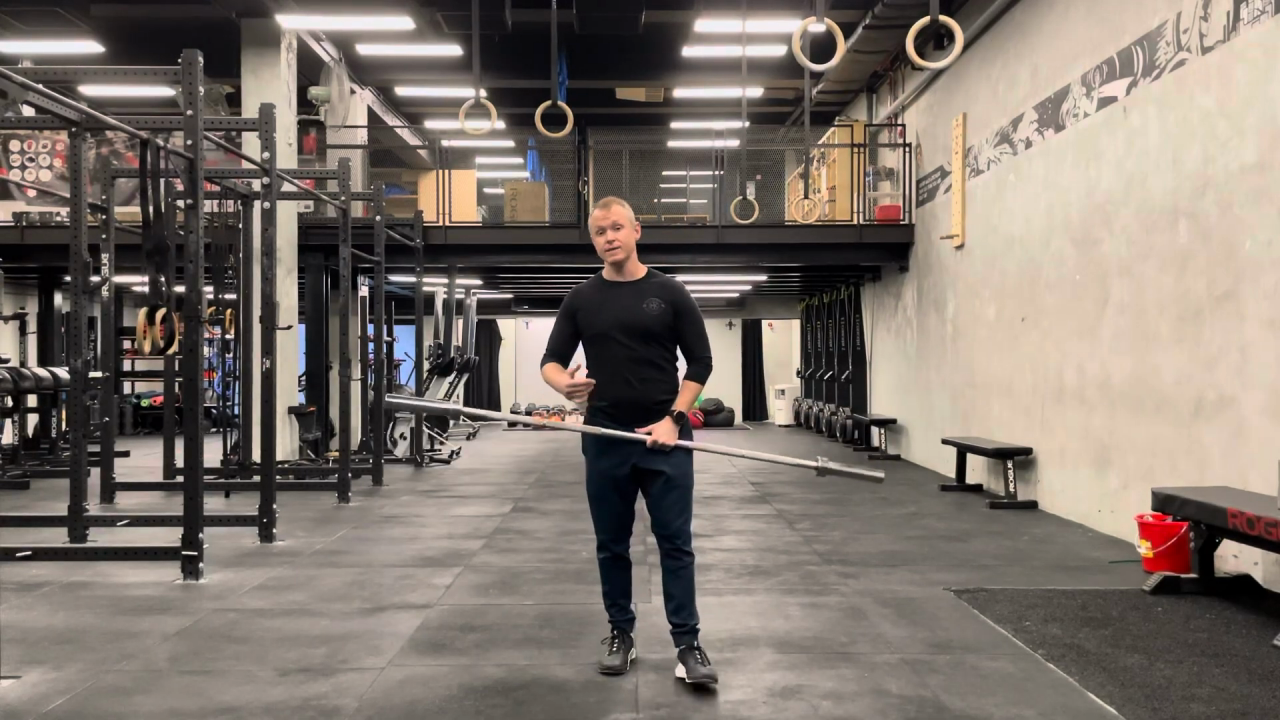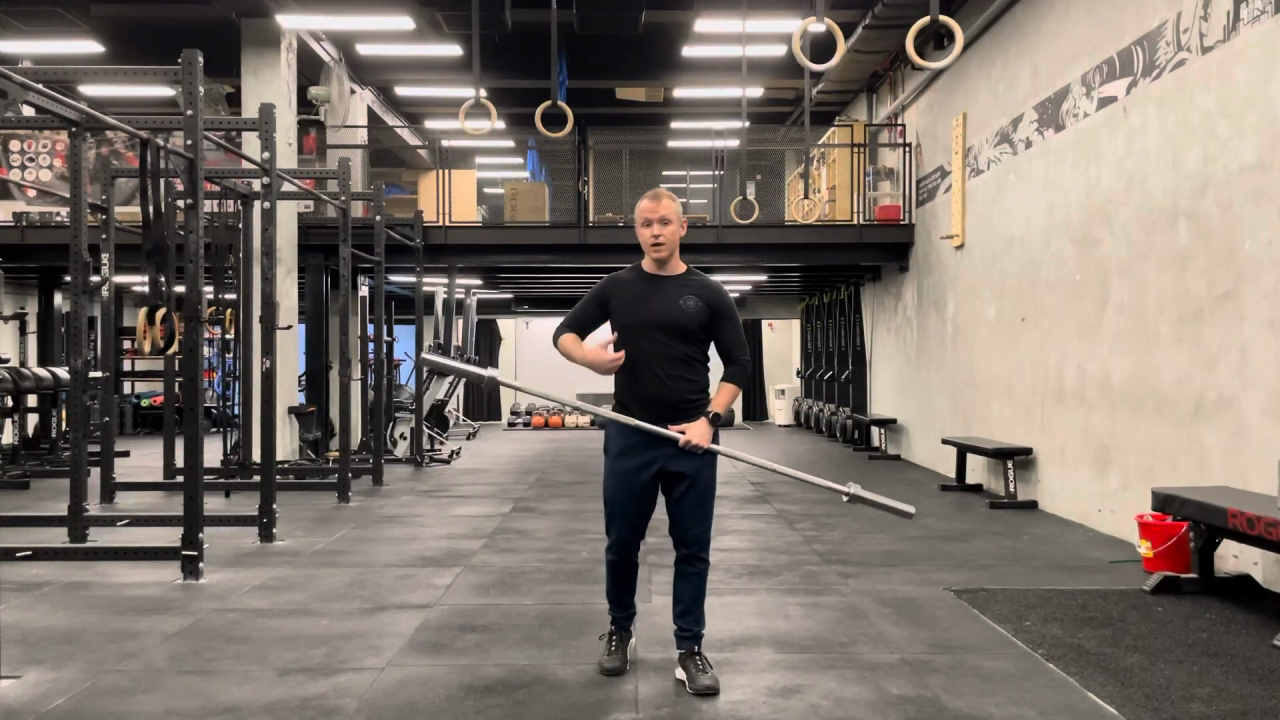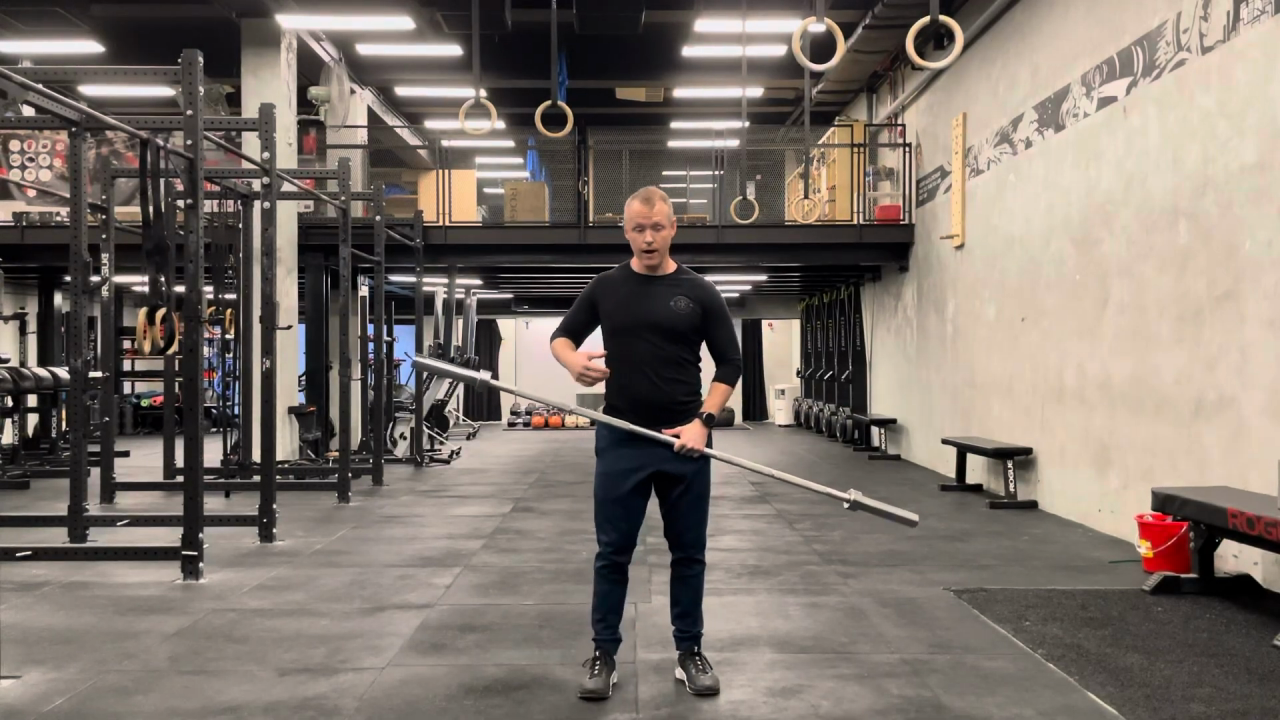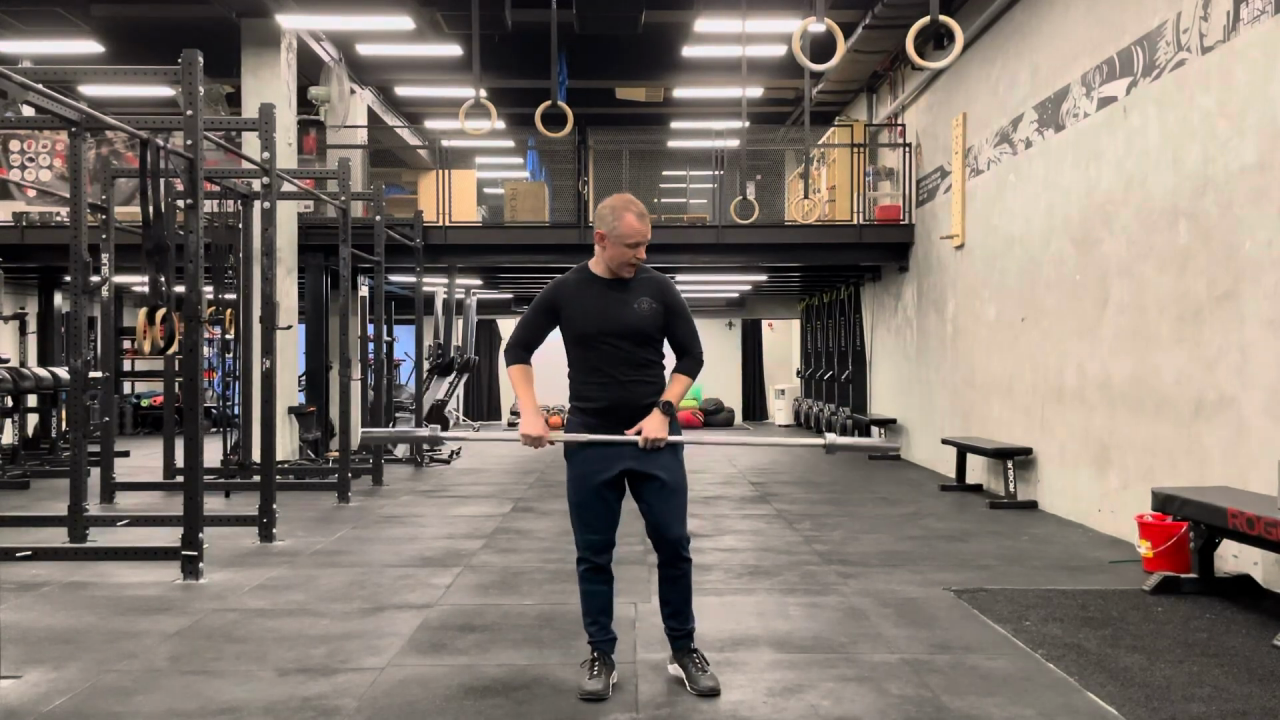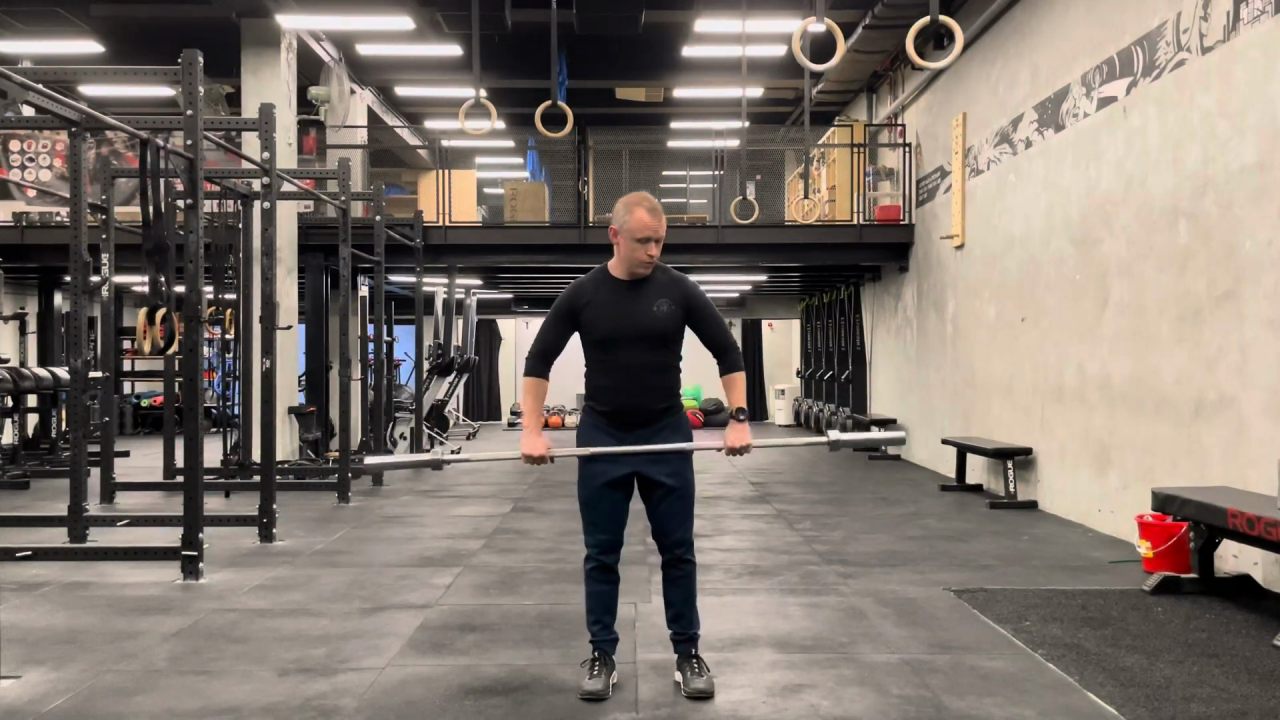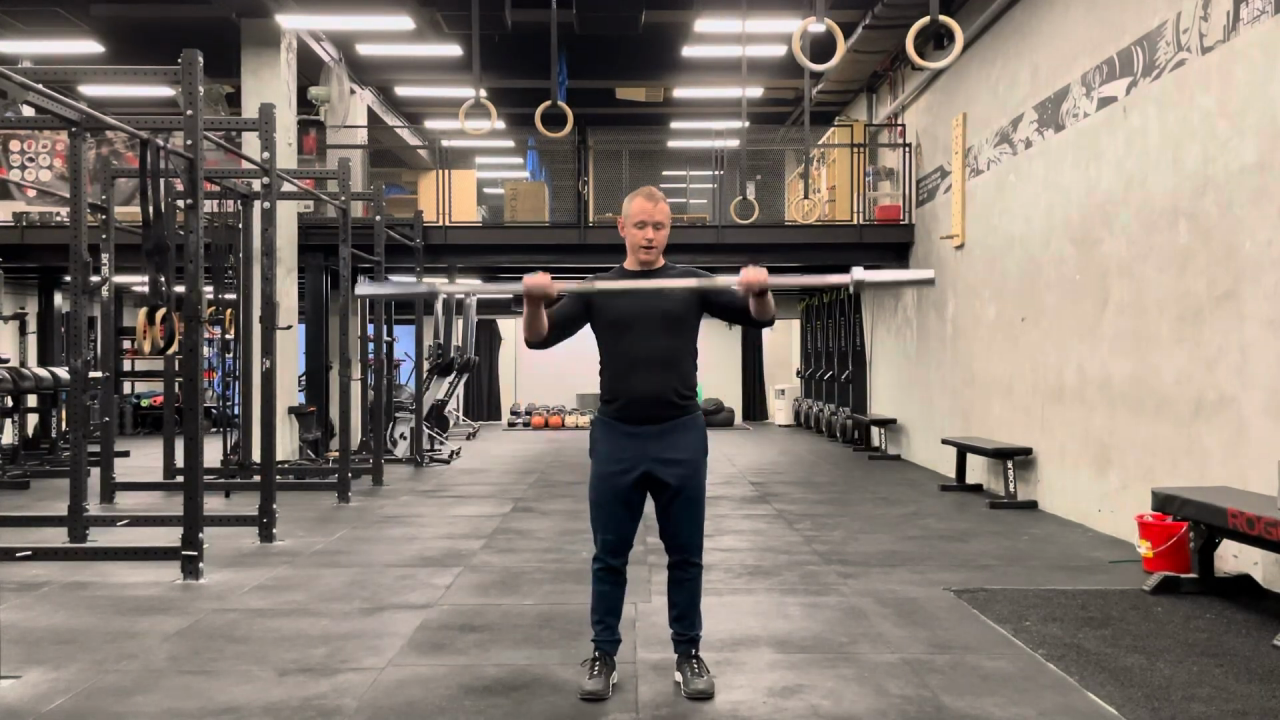
dt=0.5s
person 1, frame 1
left shoulder: (670, 293)
right shoulder: (581, 300)
left elbow: (700, 361)
right elbow: (551, 359)
left wrist: (674, 418)
right wrist: (563, 381)
left hip: (665, 435)
right hip: (605, 438)
left knee: (675, 541)
right knee: (611, 544)
left ankle: (687, 644)
right ankle: (621, 633)
person 1, frame 2
left shoulder: (709, 293)
right shoulder: (616, 287)
left elbow: (738, 364)
right elbow: (564, 332)
left wrist: (710, 419)
right wrist: (585, 355)
left hip: (691, 437)
right hip: (629, 436)
left knee: (692, 549)
right knee: (621, 543)
left ankle: (689, 650)
right ankle: (621, 629)
person 1, frame 3
left shoulder: (699, 292)
right shoulder: (605, 288)
left elbow: (730, 364)
right elbow: (562, 335)
left wrist: (703, 420)
right wrist: (572, 360)
left hip: (685, 440)
right hip: (620, 438)
left knee: (688, 552)
right knee: (612, 551)
left ankle: (688, 651)
right ankle: (603, 654)
person 1, frame 4
left shoulder: (659, 288)
right shoulder: (563, 292)
left elbow: (689, 356)
right elbow: (517, 350)
left wrist: (665, 411)
right wrist: (530, 412)
left hip: (654, 435)
right hip: (590, 438)
left knee: (673, 545)
right knee: (594, 555)
left ankle: (684, 650)
right ankle: (601, 655)
person 1, frame 5
left shoulder: (679, 290)
right shoulder: (582, 294)
left elbow: (727, 351)
right elbow: (539, 360)
left wrist: (738, 419)
right wrist: (532, 429)
left hip: (667, 434)
right hip: (602, 437)
left knee: (677, 550)
right knee: (601, 554)
left ankle: (687, 653)
right ankle: (602, 655)
person 1, frame 6
left shoulder: (691, 283)
right shoulder: (598, 289)
left elbow: (759, 316)
right elbow: (539, 337)
left wrist: (759, 292)
right wrist: (533, 302)
left hip: (680, 435)
right hip: (616, 437)
left knee: (685, 554)
right knee: (609, 555)
left ankle: (688, 654)
right ankle: (603, 656)
